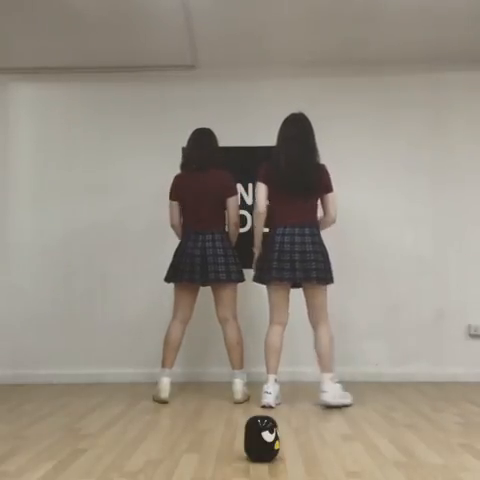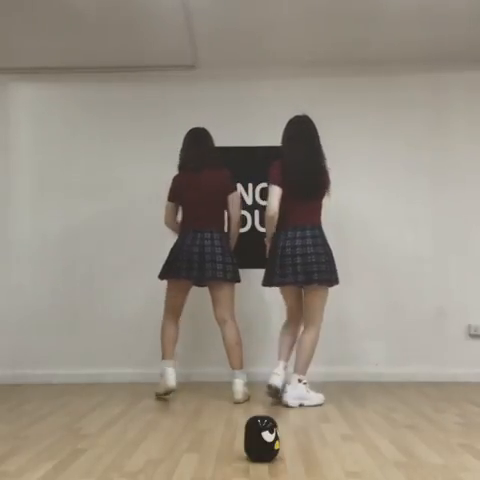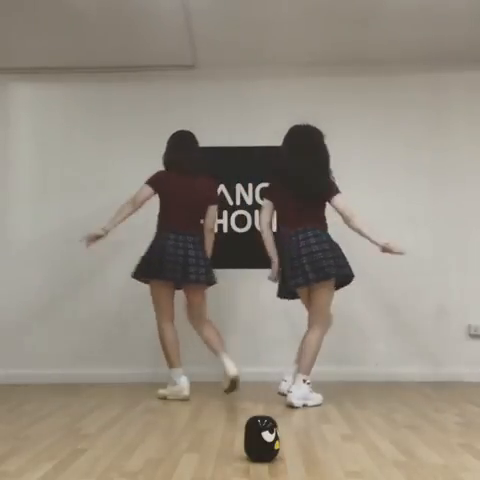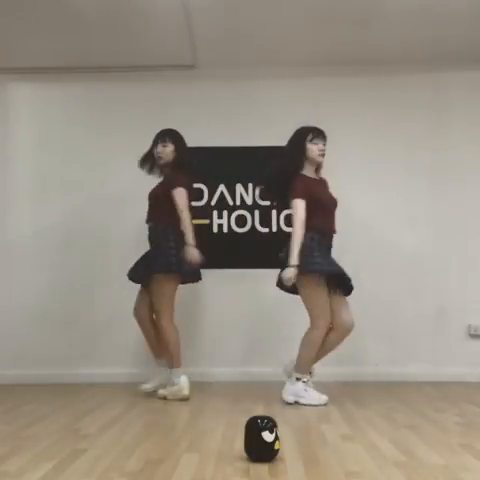
dt=0.3s
person 1, frame 1
left shoulder: (268, 170)
right shoulder: (319, 171)
left elbow: (260, 209)
right elbow: (330, 216)
left wrist: (258, 244)
left hip: (278, 243)
right hip: (310, 243)
left knee: (277, 321)
right knee: (320, 320)
left ankle: (271, 387)
right ankle: (329, 384)
person 1, frame 2
left shoulder: (279, 169)
right shoulder: (320, 172)
left elbow: (272, 212)
left wrist: (270, 241)
left hip: (285, 245)
right hip: (313, 244)
left knee: (294, 317)
right knee: (312, 323)
left ankle: (279, 372)
right ankle: (297, 385)
person 1, frame 3
left shoulder: (277, 181)
right shoulder: (319, 180)
left elbow: (264, 223)
right elbow: (346, 214)
left wrist: (275, 259)
right wrist: (377, 242)
left hip: (291, 250)
right hip: (315, 246)
left knee: (320, 320)
right knee: (319, 322)
left ankle: (293, 379)
right ankle: (299, 386)
person 1, frame 4
left shoulder: (321, 182)
right shoulder: (298, 181)
right elbow: (299, 223)
right wrist: (292, 262)
left hip: (323, 254)
right hip: (308, 252)
left knee: (345, 323)
right knee: (322, 322)
left ankle: (298, 369)
right ankle: (299, 383)
person 2, frame 1
left shoulder: (179, 181)
right shoulder: (225, 179)
left elbow: (175, 223)
right elbow: (234, 221)
left hip: (190, 247)
right hip: (219, 246)
left knee: (179, 318)
right knee: (228, 319)
left ankle: (164, 383)
right ankle: (239, 385)
person 2, frame 2
left shoulder: (179, 180)
right shoulder: (223, 177)
left elbow: (171, 221)
right elbow: (236, 217)
right wrist: (228, 247)
left hip: (186, 247)
right hip: (216, 246)
left knee: (171, 315)
right knee: (226, 319)
left ankle: (167, 374)
right ankle: (239, 385)
person 2, frame 3
left shoulder: (163, 178)
right shoulder: (208, 185)
left elbow: (135, 202)
right elbow: (209, 227)
left wrist: (106, 228)
right wrist: (206, 259)
left hip: (166, 248)
right hip: (194, 250)
left knee: (165, 319)
right knee: (198, 318)
left ankle: (179, 383)
right ankle: (227, 364)
person 2, frame 4
left shoulder: (176, 177)
right shoulder: (173, 179)
left elbow: (183, 211)
left wrist: (190, 245)
left hip: (167, 247)
right hip: (162, 249)
left knee: (163, 315)
right knee: (142, 312)
left ankle: (179, 382)
right ankle: (164, 372)
